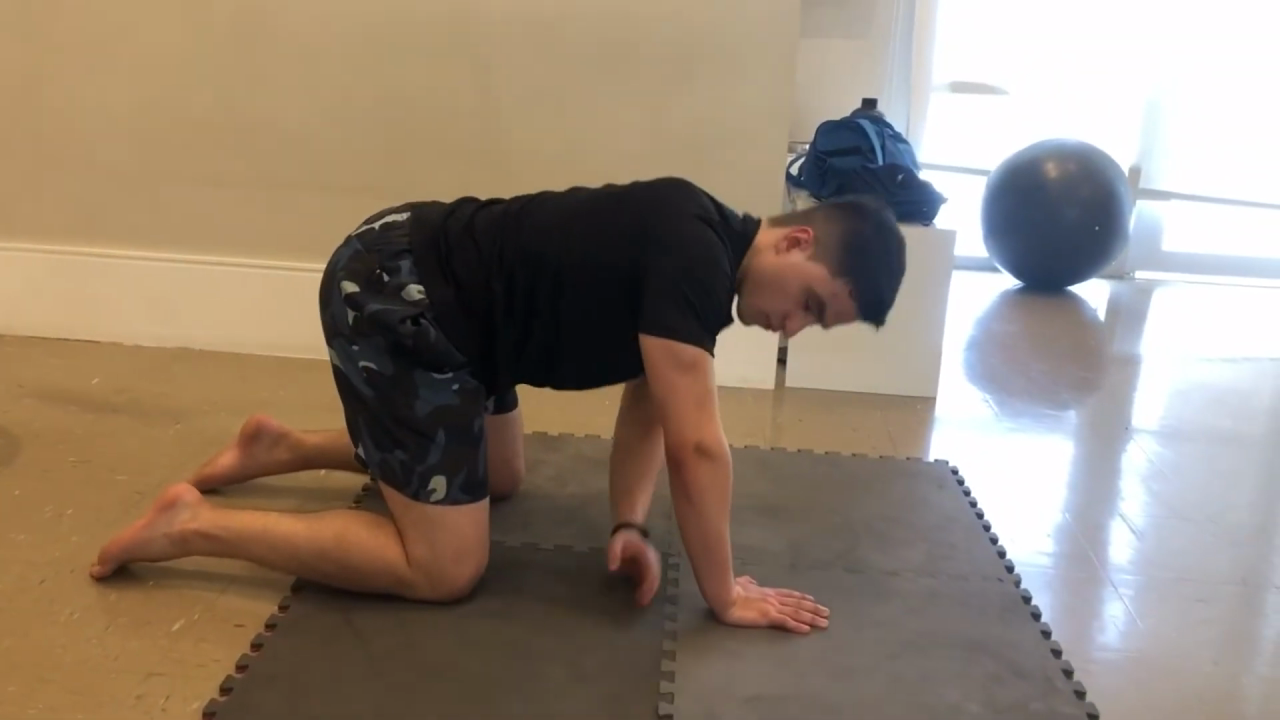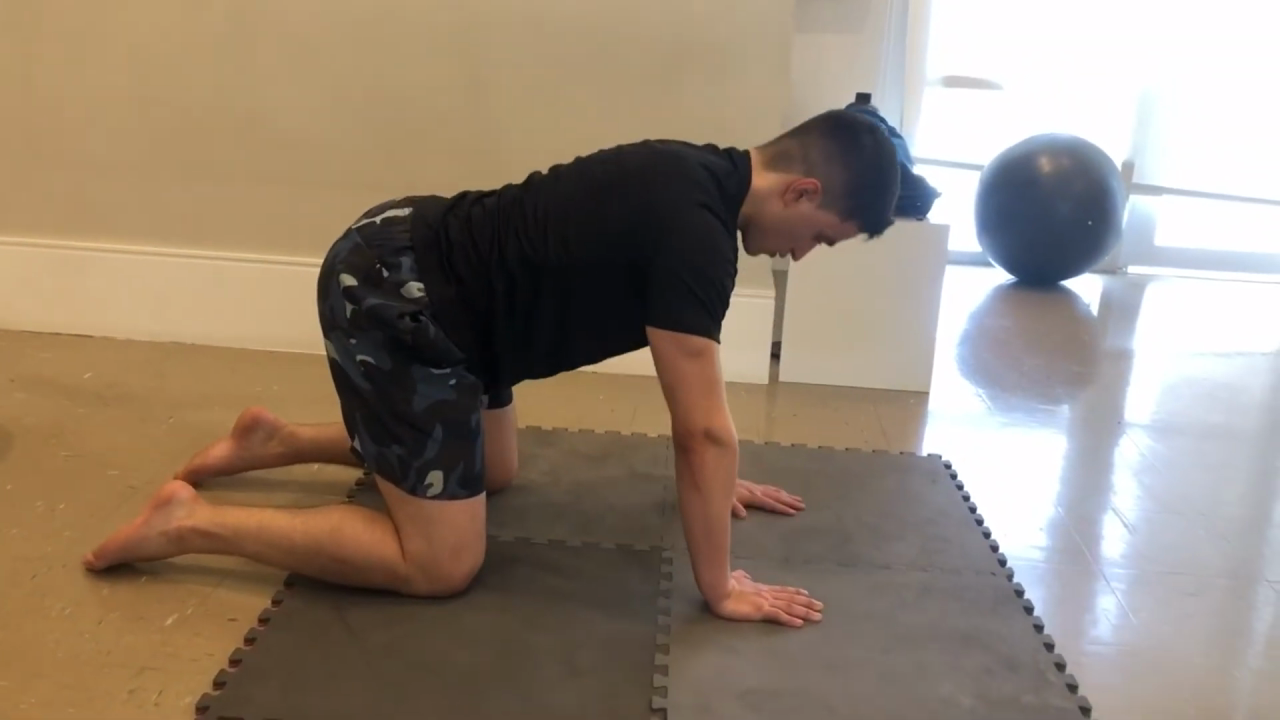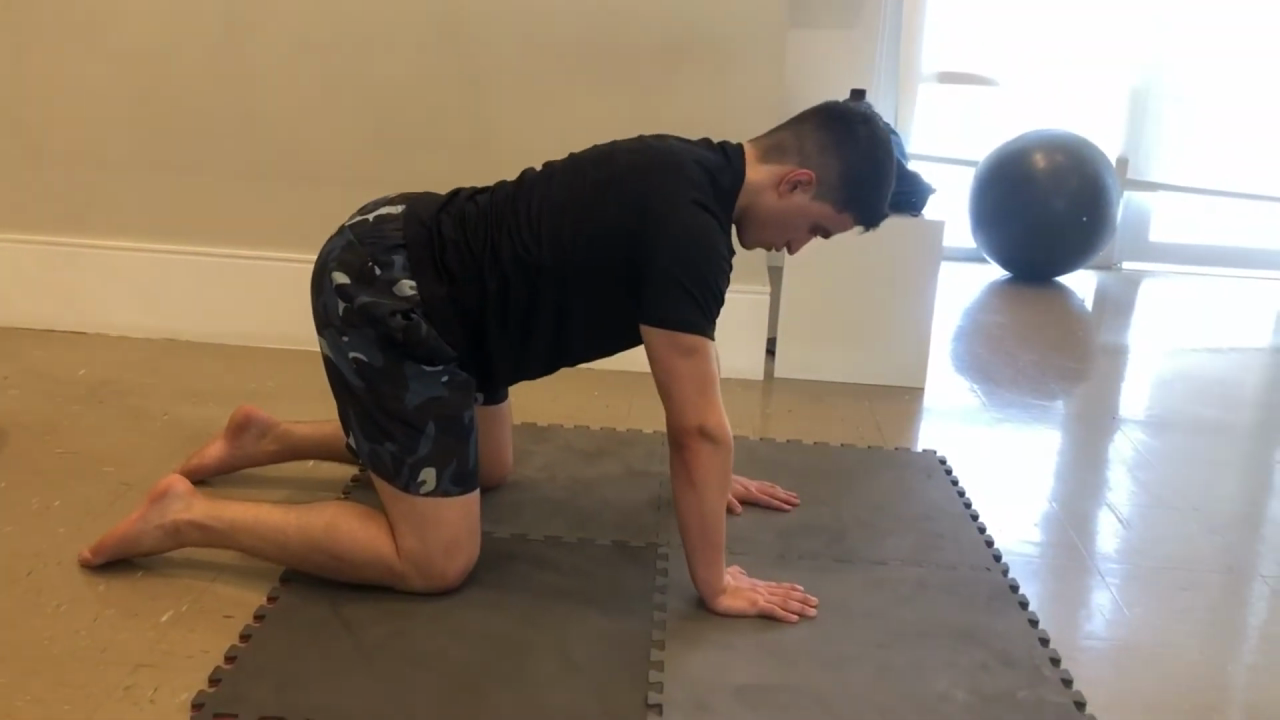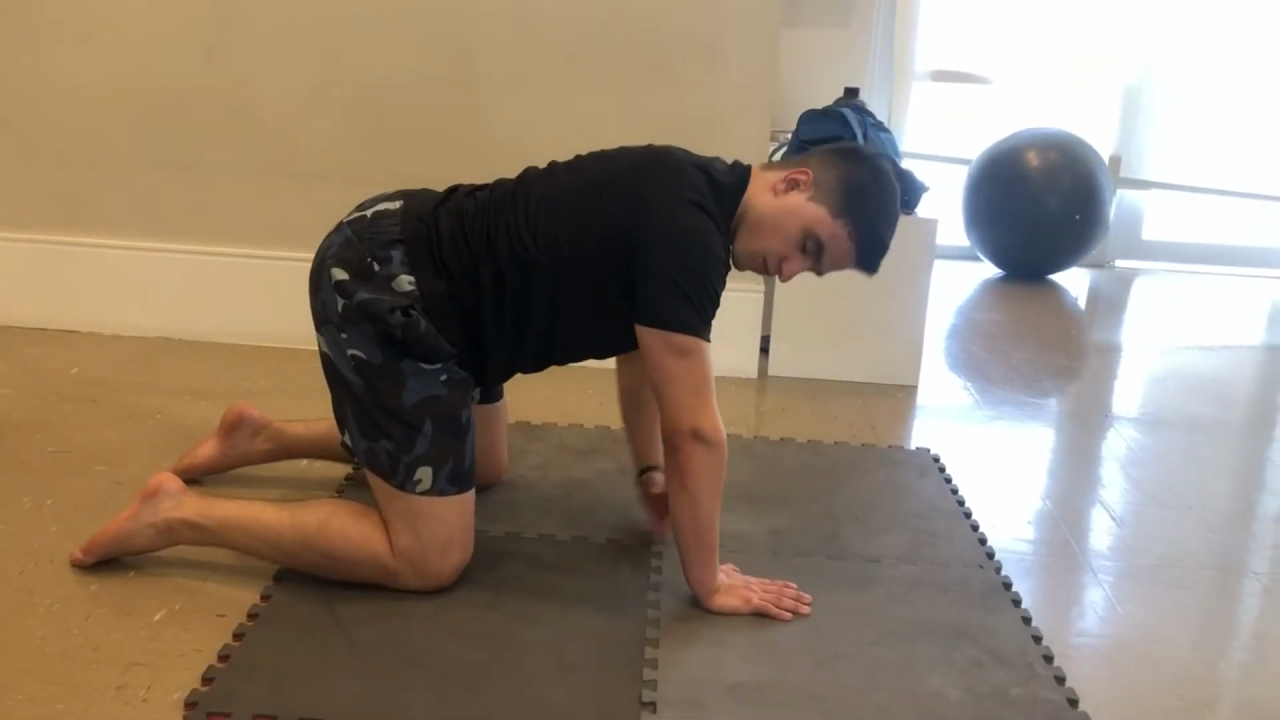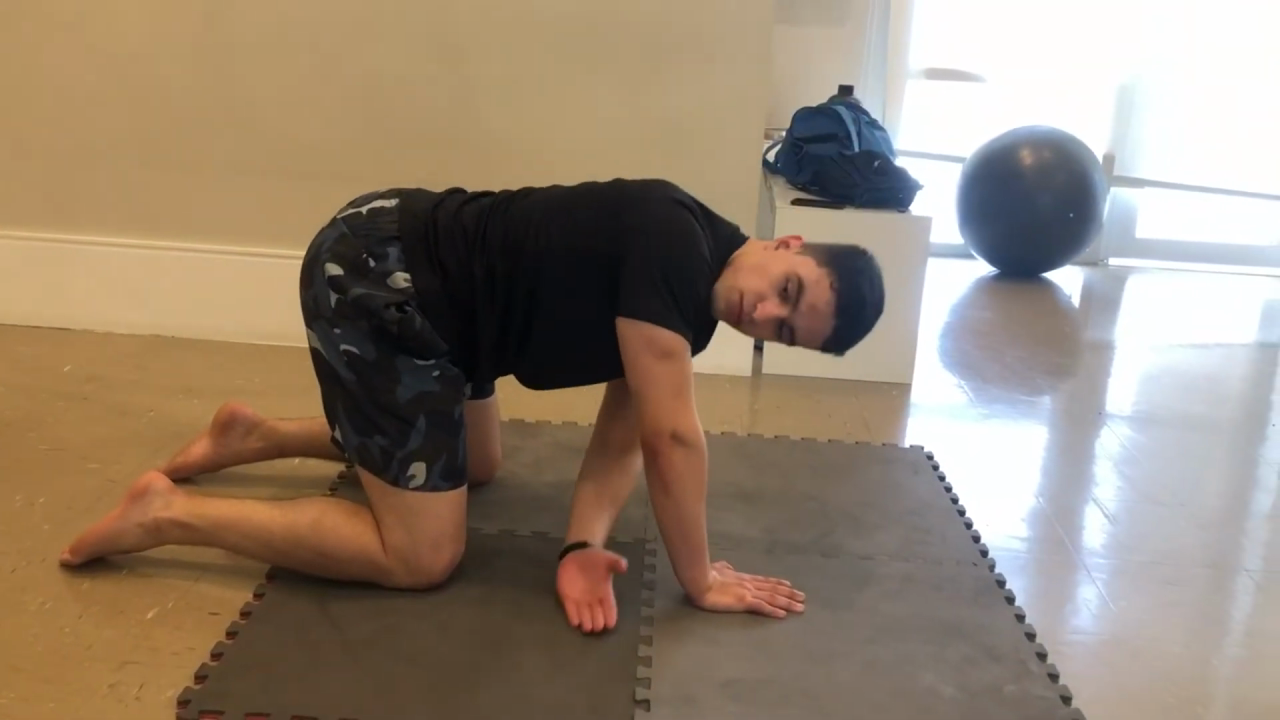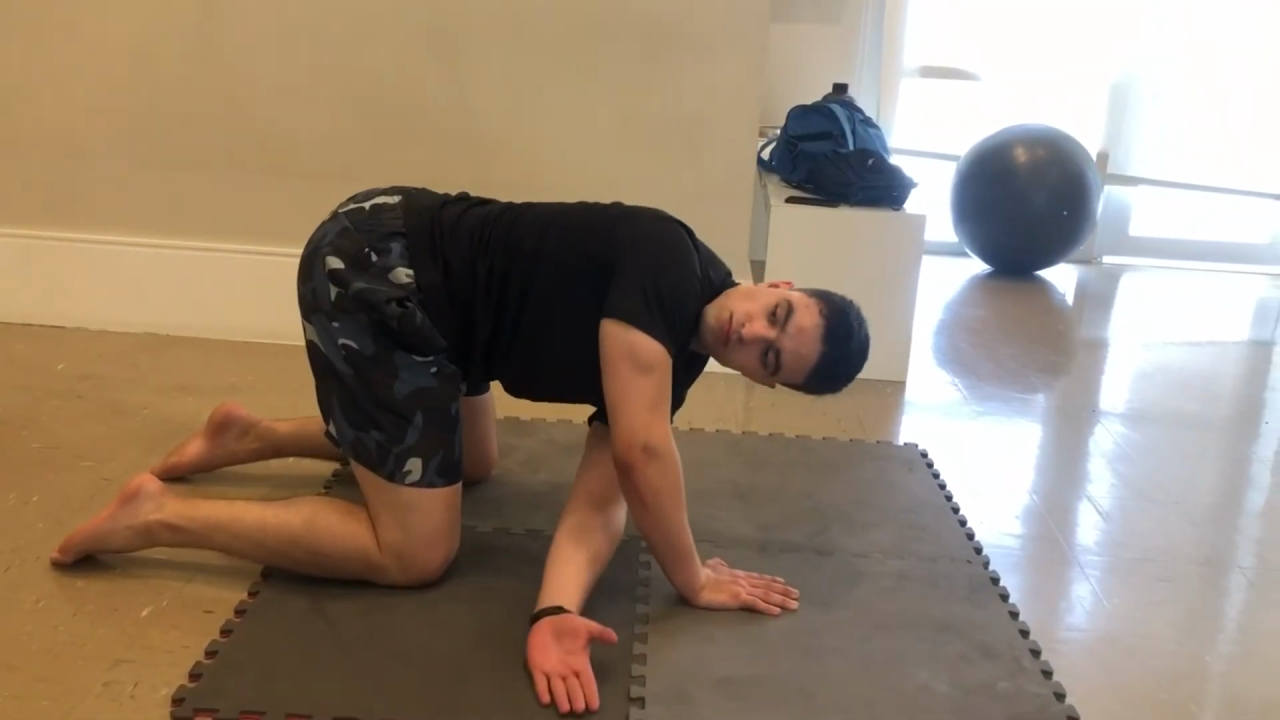
dt=0.5s
person 1, frame 1
left shoulder: (700, 250)
right shoulder: (693, 250)
left elbow: (645, 407)
right elbow: (696, 446)
left wrist: (628, 526)
right wrist: (724, 594)
left hip: (417, 286)
right hip: (390, 300)
left knee: (497, 478)
right knee: (446, 568)
left ankle: (284, 445)
right ankle: (196, 525)
person 1, frame 2
left shoulder: (698, 184)
right shoulder: (695, 229)
right elbow: (703, 429)
left wrist: (714, 478)
right wrist: (719, 587)
left hip: (407, 265)
right hip: (394, 297)
left knee: (492, 474)
right knee: (441, 564)
left ankle: (274, 439)
right ankle: (190, 522)
person 1, frame 3
left shoulder: (691, 178)
right shoulder: (689, 226)
right elbow: (697, 427)
left wrist: (711, 473)
right wrist: (715, 583)
left hip: (405, 259)
right hip: (383, 295)
left knee: (485, 470)
right knee: (436, 562)
left ankle: (269, 436)
right ankle: (188, 516)
person 1, frame 4
left shoulder: (690, 196)
right shoulder: (685, 228)
left elbow: (638, 352)
right elbow: (693, 429)
left wrist: (651, 473)
right wrist: (708, 581)
left hip: (407, 262)
right hip: (382, 288)
left knee: (481, 469)
right knee: (430, 558)
left ankle: (264, 436)
right ankle: (181, 514)
person 1, frame 5
left shoulder: (694, 308)
right shoulder: (673, 242)
left elbow: (624, 439)
right elbow: (671, 437)
left wrist: (582, 547)
right wrist: (700, 582)
left hip: (406, 280)
right hip: (371, 278)
left knee: (474, 466)
right knee: (421, 555)
left ankle: (255, 434)
right ankle: (168, 514)
person 1, frame 6
left shoulder: (680, 351)
right shoulder: (667, 264)
left elbow: (602, 492)
right elbow: (641, 450)
left wrist: (556, 613)
right wrist: (693, 580)
left hip: (402, 276)
right hip: (373, 268)
left knee: (472, 464)
right knee: (416, 551)
left ankle: (251, 432)
right ankle: (161, 515)
